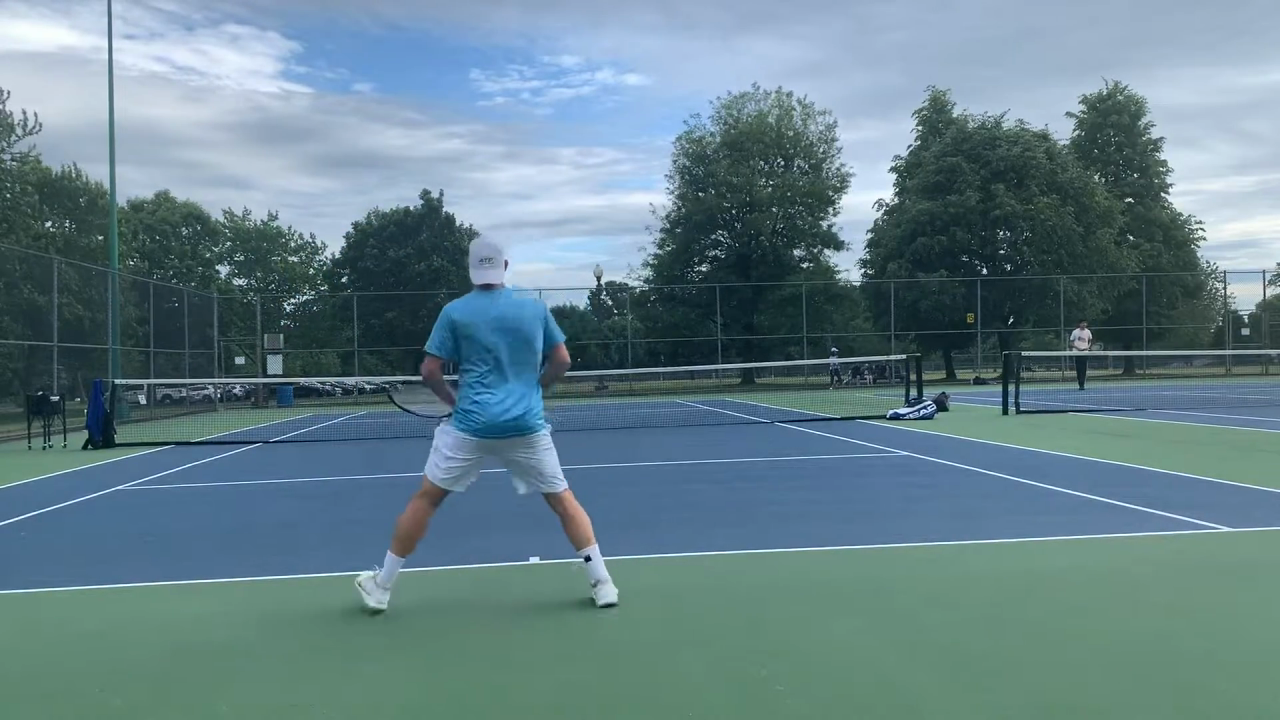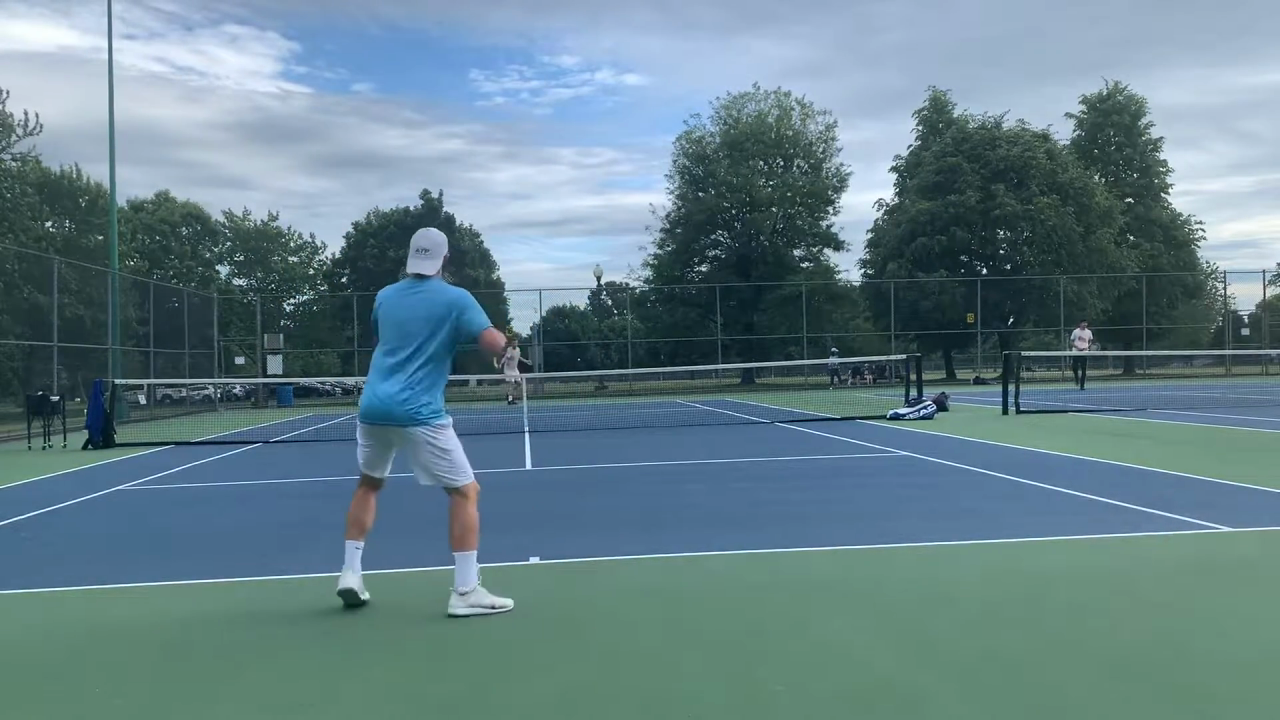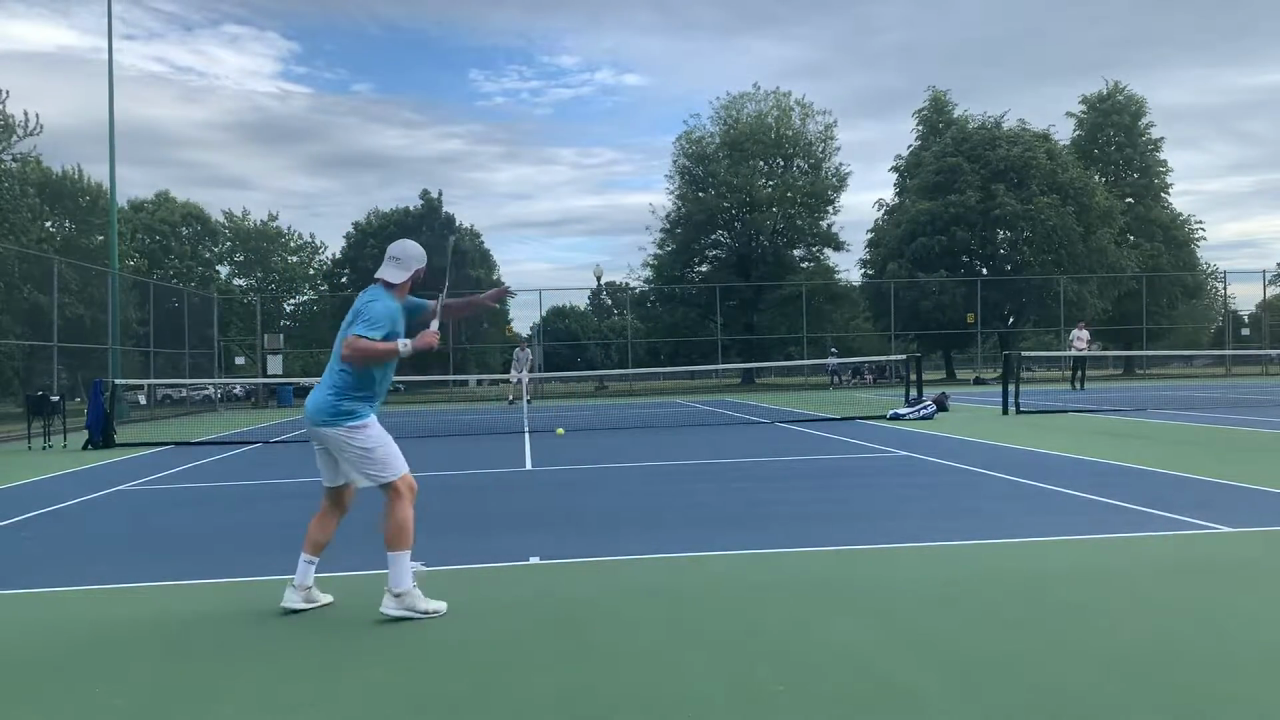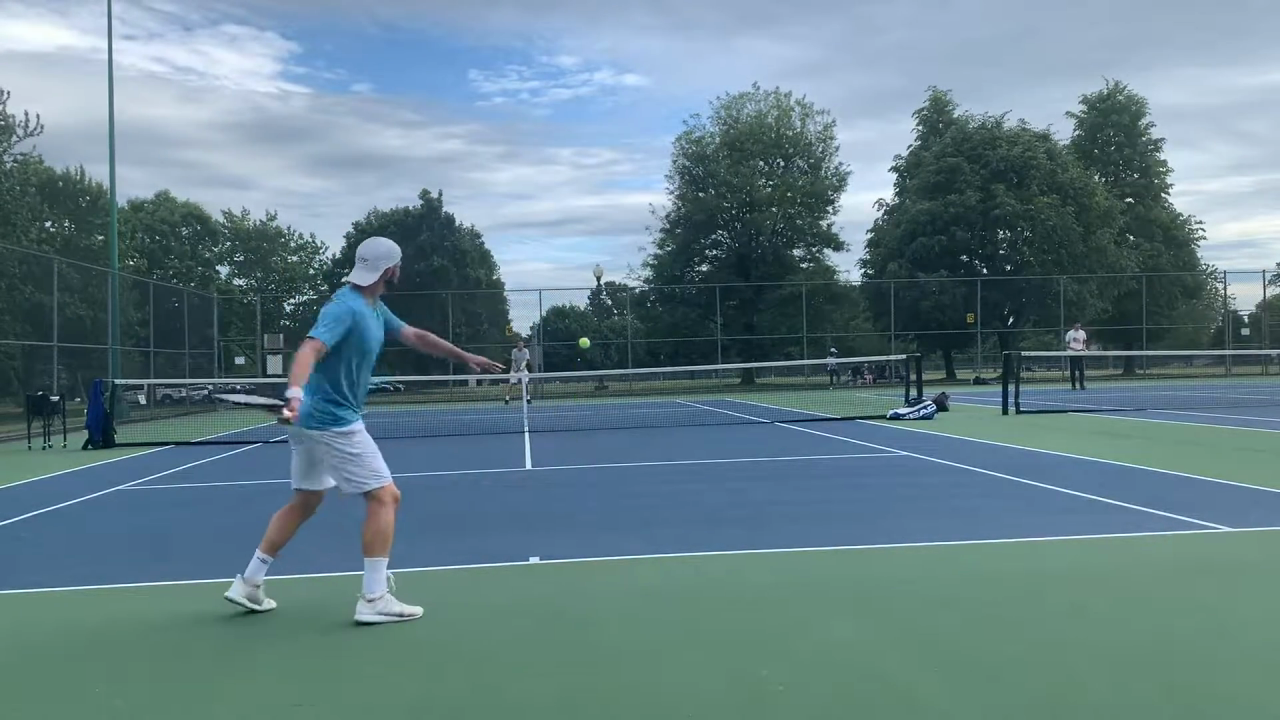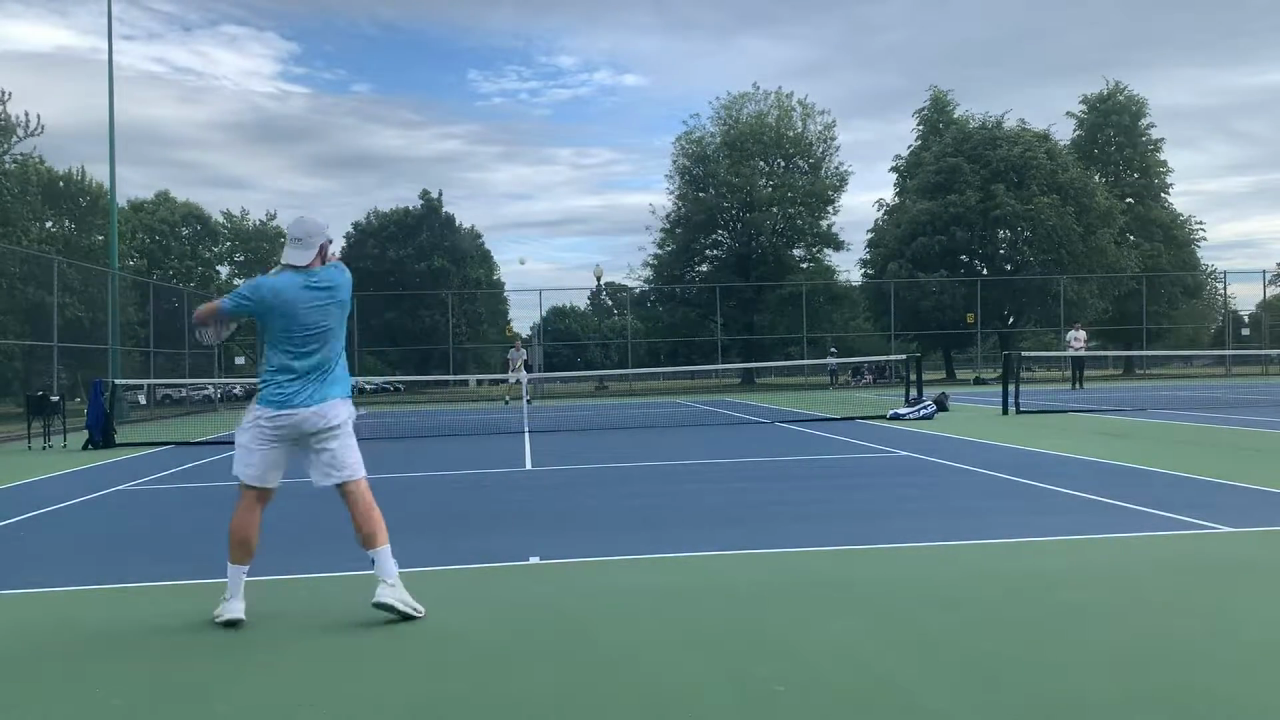
dt=0.4s
person 1, frame 1
left shoulder: (454, 312)
right shoulder: (535, 308)
left elbow: (430, 371)
right elbow: (561, 362)
left wrist: (452, 401)
left hip: (472, 425)
right hip: (526, 424)
left knee: (425, 499)
right knee: (562, 498)
left ankle: (381, 585)
right ankle: (602, 583)
person 1, frame 2
left shoulder: (385, 296)
right shoulder: (457, 298)
right elbow: (496, 345)
right wrist: (502, 335)
left hip: (373, 409)
right hip: (420, 415)
left knee: (367, 487)
right knee: (465, 494)
left ankle: (351, 574)
right ankle: (466, 591)
person 1, frame 3
left shoulder: (386, 299)
right shoulder: (380, 306)
left elbow: (438, 309)
right elbow: (350, 350)
left wrist: (482, 299)
right wrist: (407, 345)
left hip: (323, 413)
right hip: (346, 415)
left knee: (335, 500)
right knee: (402, 490)
left ankle: (301, 587)
right ankle: (400, 593)
person 1, frame 4
left shoulder: (374, 309)
right shoulder: (345, 308)
left elbow: (415, 337)
right elbow: (309, 351)
left wrist: (466, 358)
right wrist: (295, 393)
left hip: (315, 420)
right hip: (333, 422)
left knee: (302, 502)
right knee: (385, 498)
left ankle: (249, 583)
right ankle: (373, 598)
person 1, frame 5
left shoulder: (264, 289)
right shoulder: (339, 278)
left elbow: (200, 317)
right wrist: (280, 274)
left hip: (272, 411)
right hip: (329, 410)
left knee: (252, 500)
right knee: (358, 494)
left ankle: (232, 599)
right ankle: (389, 584)
